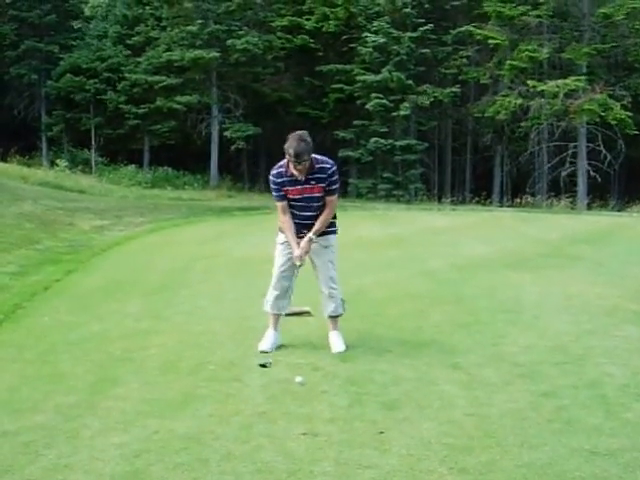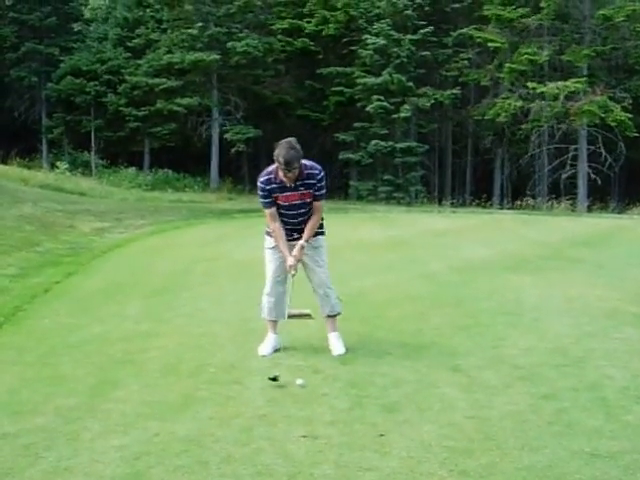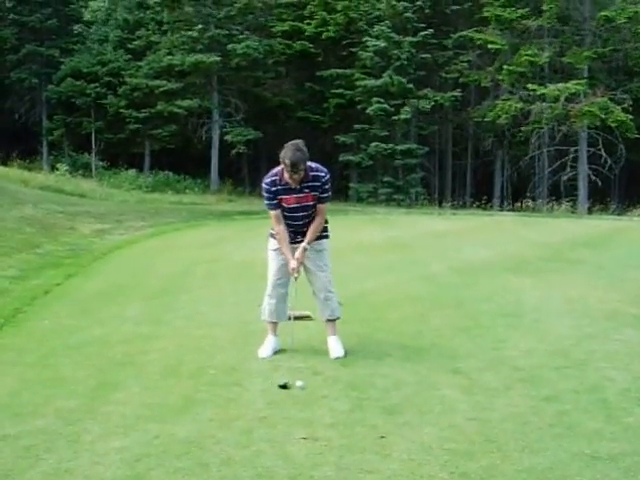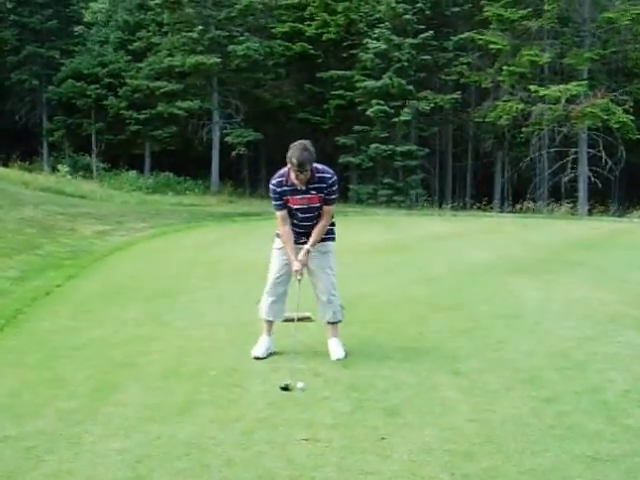
dt=0.3s
person 1, frame 1
left shoulder: (327, 168)
right shoulder: (277, 174)
left elbow: (331, 207)
right elbow: (283, 213)
left wrist: (310, 238)
right wrist: (294, 245)
left hip: (322, 233)
right hip: (289, 234)
left knee: (329, 281)
right knee: (280, 280)
left ankle: (334, 331)
right ankle: (273, 331)
person 1, frame 2
left shoulder: (316, 173)
right shoulder: (265, 180)
left elbow: (317, 213)
right elbow: (273, 220)
left wrist: (301, 244)
right wrist: (286, 254)
left hip: (311, 236)
right hip: (277, 239)
left knee: (322, 282)
right knee: (273, 285)
left ankle: (333, 333)
right ankle: (272, 335)
person 1, frame 3
left shoulder: (321, 176)
right shoulder: (270, 181)
left elbow: (321, 216)
right elbow: (277, 222)
left wrist: (304, 248)
right wrist: (289, 257)
left hip: (314, 239)
right hip: (281, 240)
left knee: (324, 285)
right knee: (275, 287)
left ankle: (332, 336)
right ankle: (272, 337)
person 1, frame 4
left shoulder: (328, 177)
right shoulder: (277, 182)
left elbow: (326, 218)
right elbow: (283, 223)
left wrist: (308, 249)
right wrist: (293, 258)
left hip: (319, 241)
right hip: (286, 241)
left knee: (327, 288)
right knee: (274, 286)
left ankle: (333, 339)
right ankle: (266, 338)
